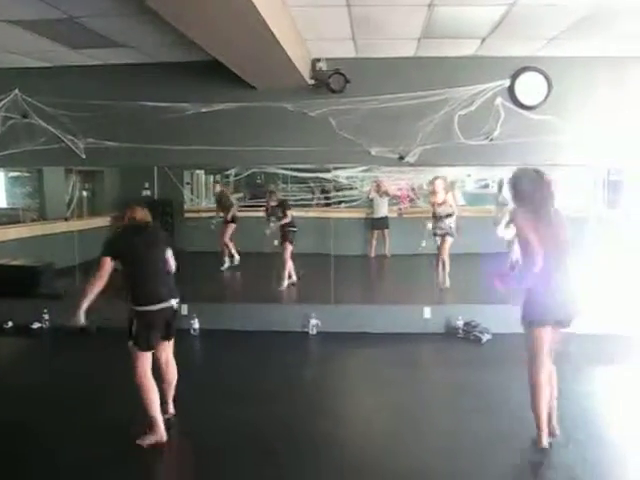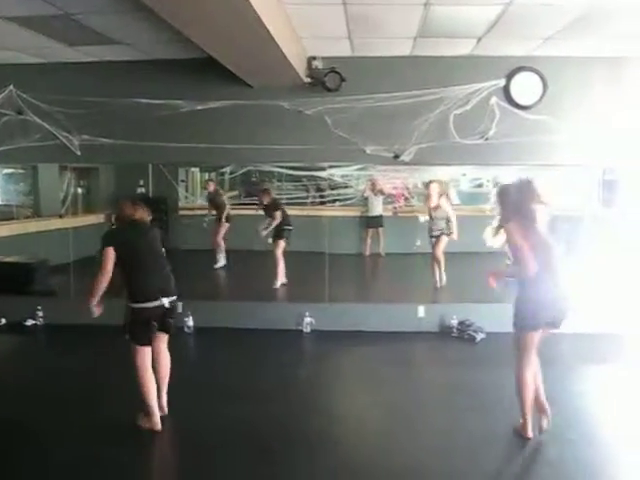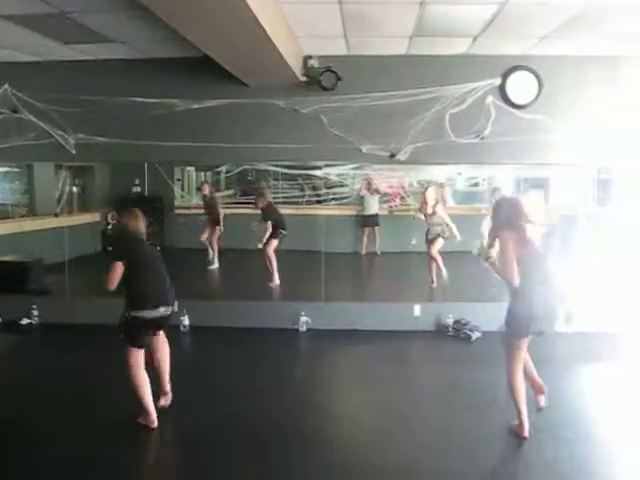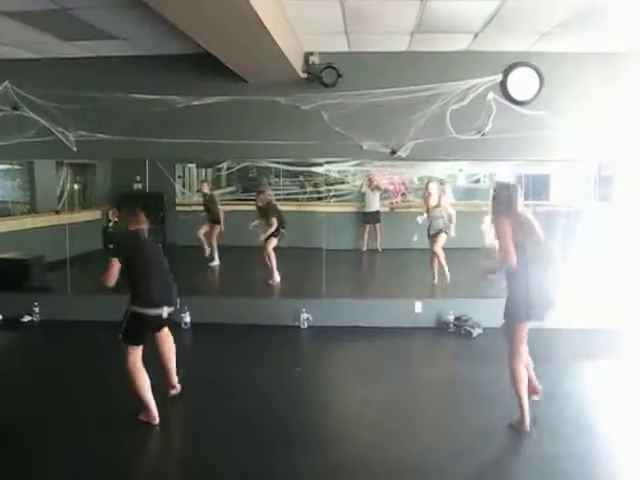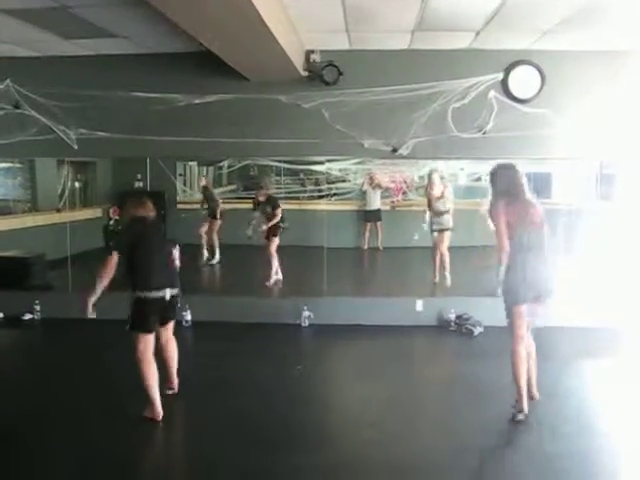
dt=0.1s
person 1, frame 1
left shoulder: (523, 216)
right shoulder: (554, 215)
left elbow: (535, 261)
right elbow: (563, 253)
left wrist: (523, 284)
left hip: (543, 295)
right hip: (563, 293)
left knee: (537, 364)
right knee: (546, 360)
left ankle: (542, 434)
right ankle: (552, 423)
person 1, frame 2
left shoulder: (513, 225)
right shoulder: (535, 223)
left elbow: (529, 268)
right elbow: (546, 262)
left wrist: (503, 274)
left hip: (534, 297)
right hip: (554, 296)
left knee: (524, 362)
right knee: (531, 357)
left ankle: (528, 426)
right ankle: (542, 408)
person 1, frame 3
left shoulder: (506, 236)
right shoulder: (527, 235)
left elbow: (513, 280)
right elbow: (538, 273)
left wrist: (494, 266)
left hip: (526, 305)
right hip: (546, 303)
left knee: (513, 363)
right knee: (516, 350)
left ankle: (523, 426)
right ankle: (538, 386)
person 1, frame 4
left shoulder: (503, 221)
right shoulder: (528, 220)
left elbow: (510, 261)
right elbow: (541, 257)
left hip: (524, 290)
right hip: (541, 289)
left knee: (517, 354)
right knee: (516, 338)
left ankle: (524, 419)
right ankle: (533, 385)
person 1, frame 5
left shoulder: (499, 206)
right shoulder: (532, 205)
left elbow: (504, 245)
right elbow: (540, 240)
left wrist: (500, 274)
left hip: (519, 274)
right hip: (540, 272)
left knee: (518, 338)
right knee: (525, 334)
left ankle: (523, 404)
right ankle: (532, 390)
person 2, frame 1
left shoulder: (116, 240)
right shoulder: (157, 232)
left elbow: (100, 278)
left wrist: (82, 307)
left hip: (146, 305)
right hip: (171, 300)
left knee: (142, 369)
right knee: (166, 356)
left ankle: (158, 430)
right ankle: (169, 405)
person 2, frame 2
left shoulder: (113, 235)
right shoulder: (151, 231)
left elbow: (105, 272)
left wrist: (94, 299)
left hip: (142, 301)
right hip: (168, 295)
left knee: (142, 361)
right knee: (160, 347)
left ankle: (154, 418)
right ankle: (162, 403)
person 2, frame 3
left shoulder: (121, 244)
right shoulder: (146, 246)
left elbow: (112, 284)
left hip: (141, 309)
right hip: (166, 302)
left knee: (135, 362)
right knee: (158, 335)
left ankle: (150, 416)
right ankle: (166, 389)
person 2, frame 4
left shoulder: (124, 243)
right shoulder: (152, 244)
left elbow: (110, 281)
left hip: (144, 307)
right hip: (167, 303)
left knee: (133, 360)
right knee: (162, 332)
left ankle: (152, 413)
right ankle: (173, 381)
person 2, frame 5
left shoulder: (128, 232)
right shoulder: (161, 228)
left elbow: (108, 272)
left wrist: (92, 298)
left hip: (147, 293)
right hip: (171, 289)
left knee: (144, 351)
right knee: (167, 335)
left ankle: (155, 408)
right ankle: (172, 381)
